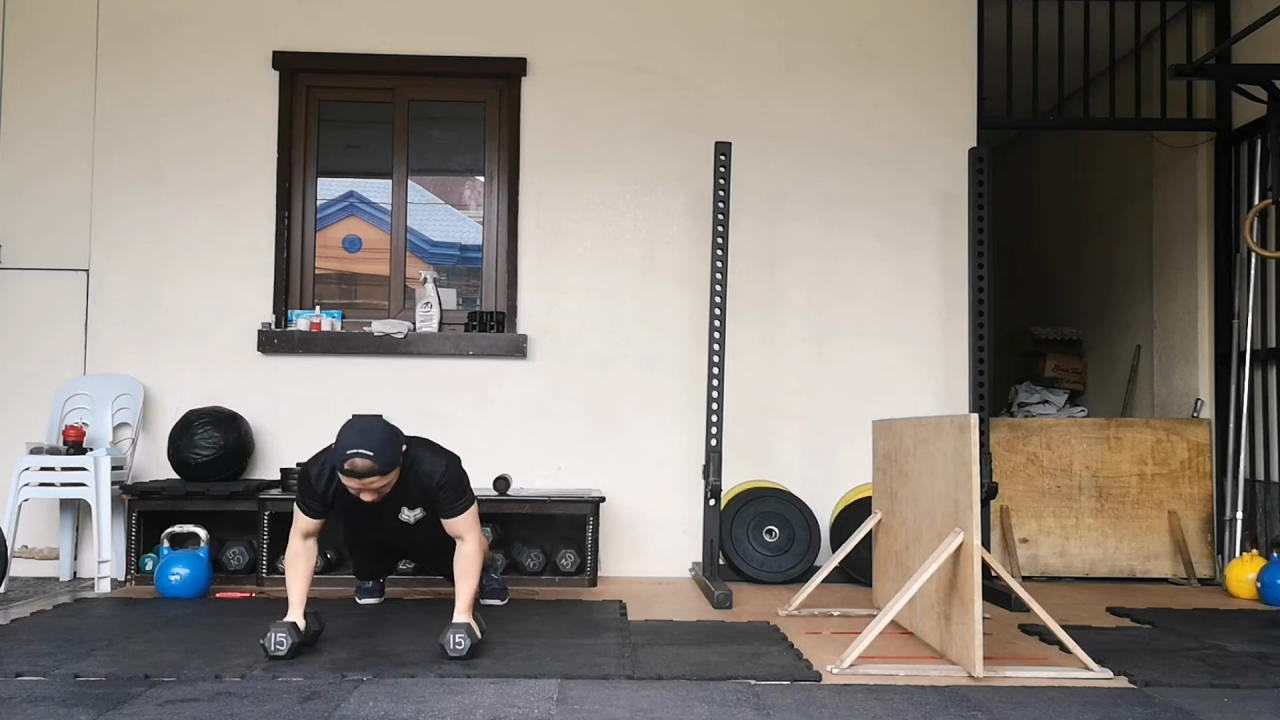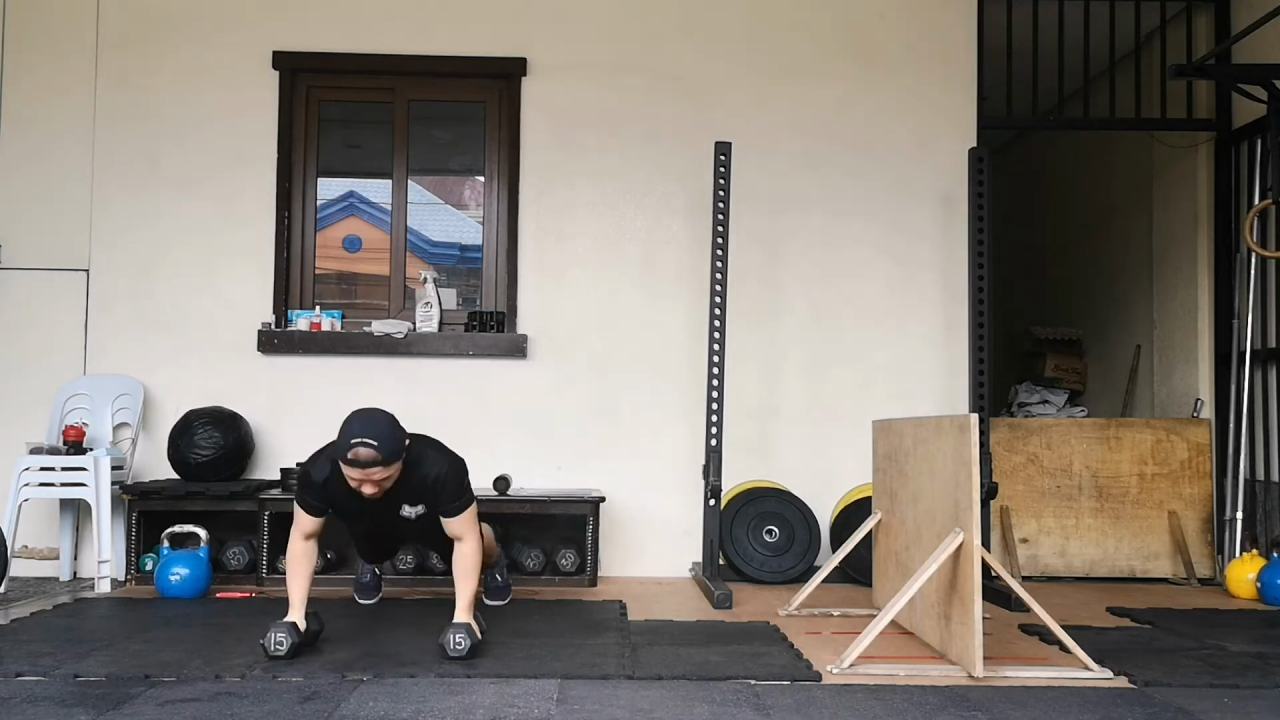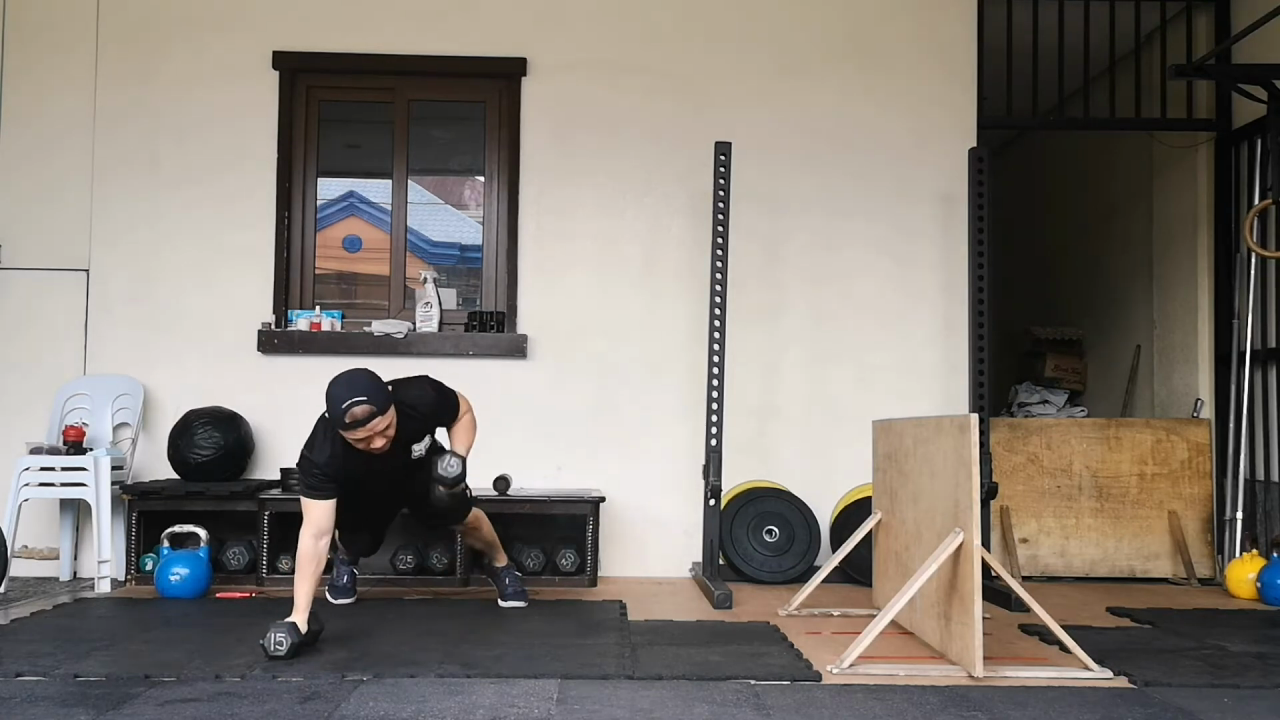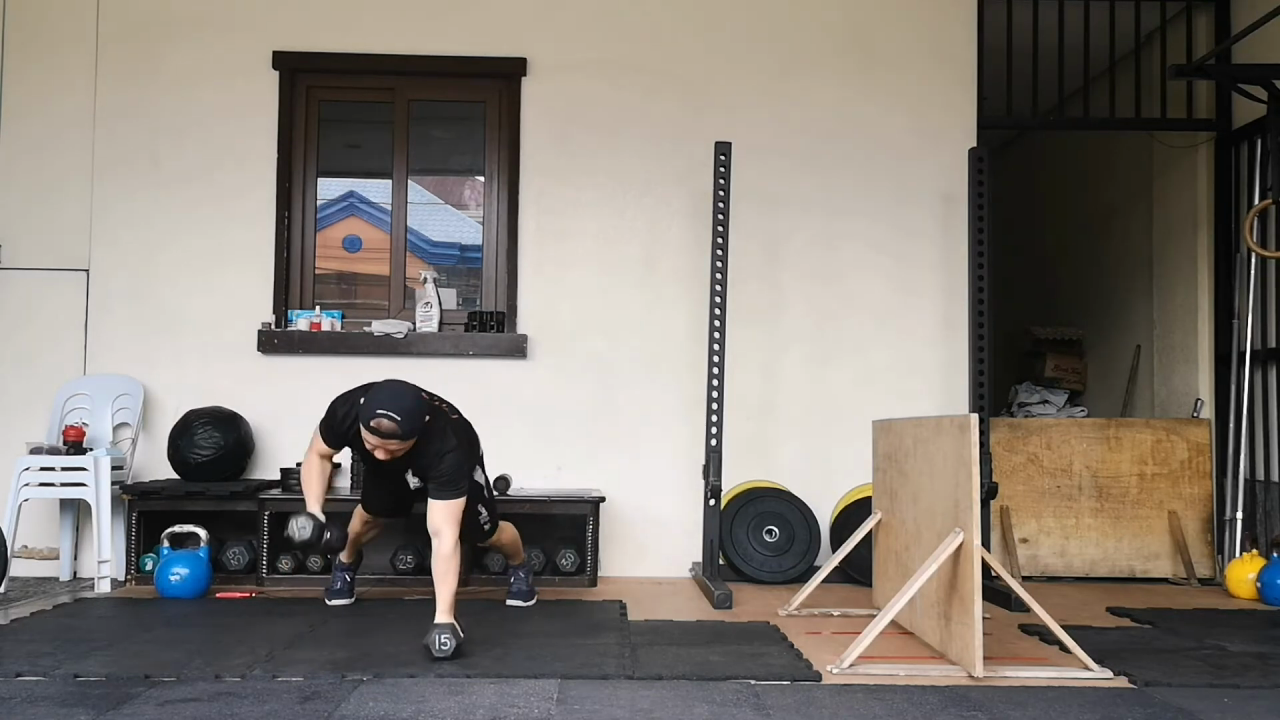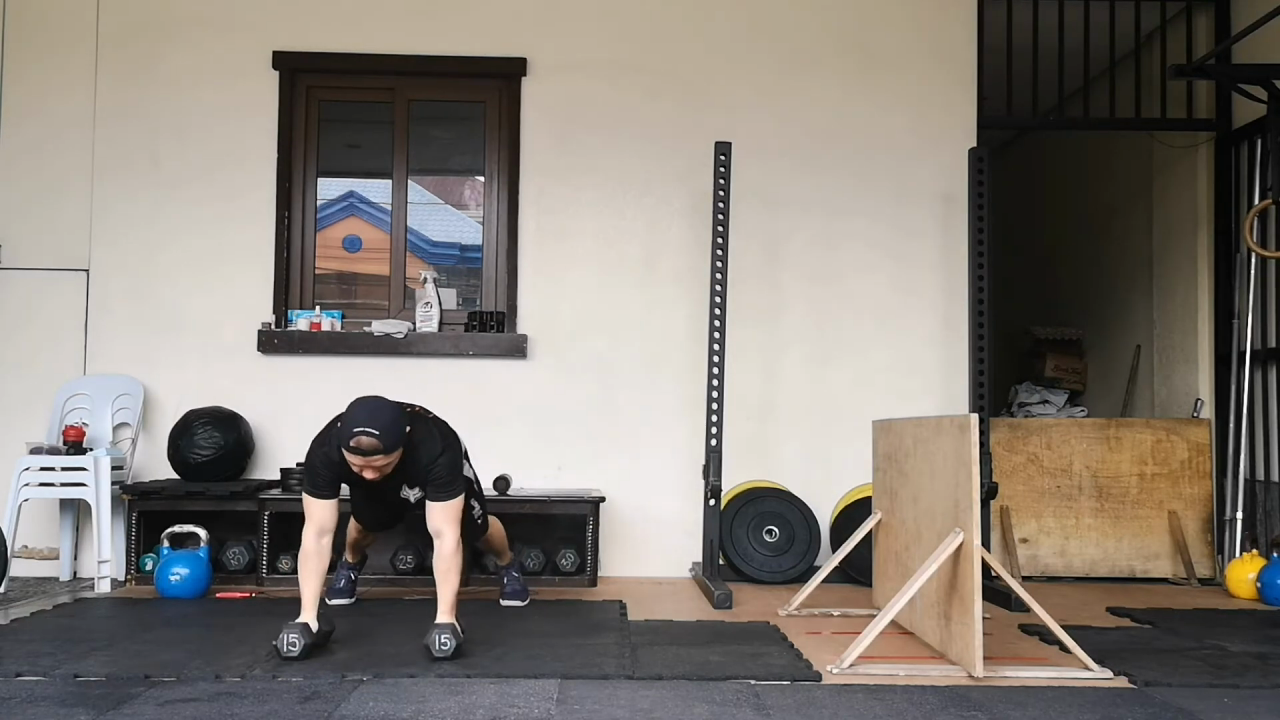
dt=1s
person 1, frame 1
left shoulder: (436, 469)
right shoulder: (319, 473)
left elbow: (467, 538)
right elbow: (304, 538)
left wrist: (463, 612)
right wrist: (295, 610)
left hip: (430, 534)
left ankle: (486, 572)
person 1, frame 2
left shoulder: (439, 467)
right shoulder: (319, 472)
left elbow: (465, 537)
right elbow: (304, 537)
left wrist: (464, 614)
right wrist: (296, 613)
left hip: (433, 517)
left ankle: (493, 566)
right ankle: (373, 565)
person 1, frame 3
left shoulder: (422, 397)
right shoulder: (319, 454)
left elbow: (464, 412)
right elbow: (316, 535)
left wrist: (456, 462)
right wrist: (299, 616)
left hip: (424, 473)
left knee: (465, 518)
left ankle: (501, 566)
right ankle: (345, 560)
person 1, frame 4
left shoulder: (450, 448)
right shoulder: (346, 411)
left elbow: (444, 535)
right elbow: (318, 456)
left wrist: (444, 615)
right wrist: (313, 512)
left hip: (449, 470)
left knee: (485, 533)
left ankle: (518, 566)
right ankle: (346, 563)
person 1, frame 5
left shoulder: (437, 450)
right shoulder: (325, 451)
left elbow: (446, 536)
right elbow: (317, 534)
left wrist: (445, 616)
right wrist: (308, 615)
left hip: (440, 469)
left knee: (475, 529)
left ankle: (507, 565)
right ankle: (350, 564)
